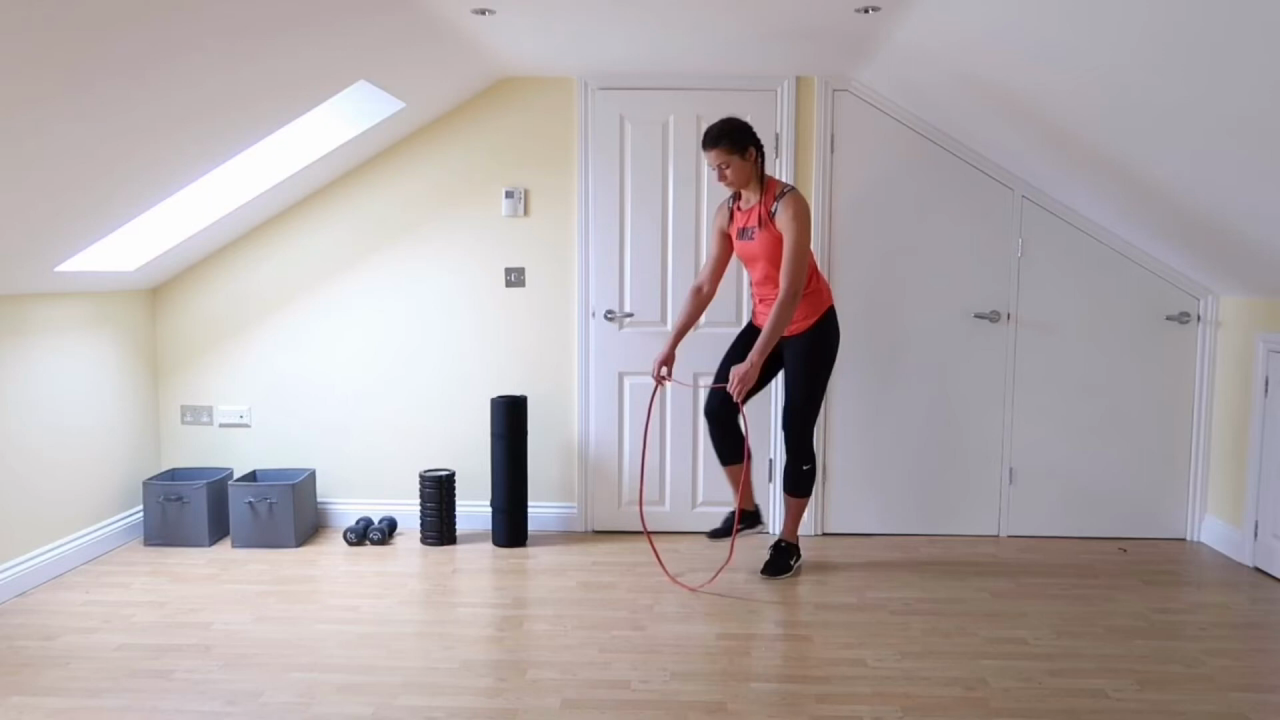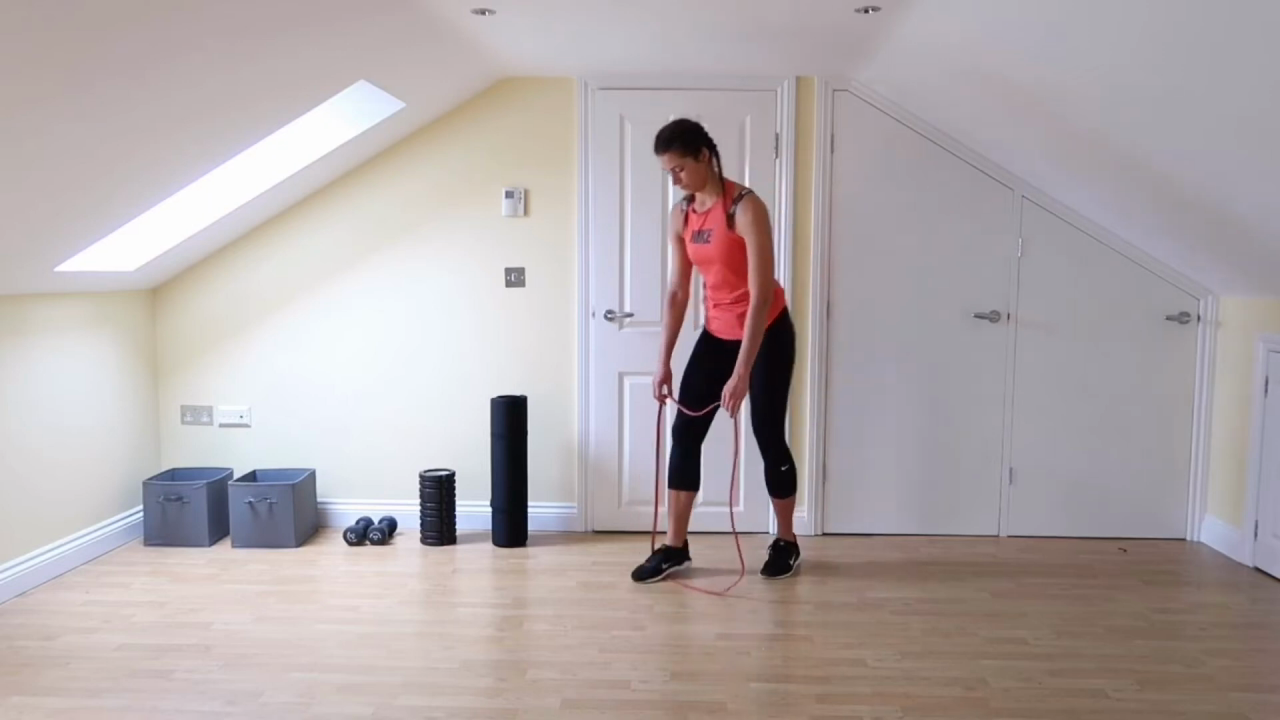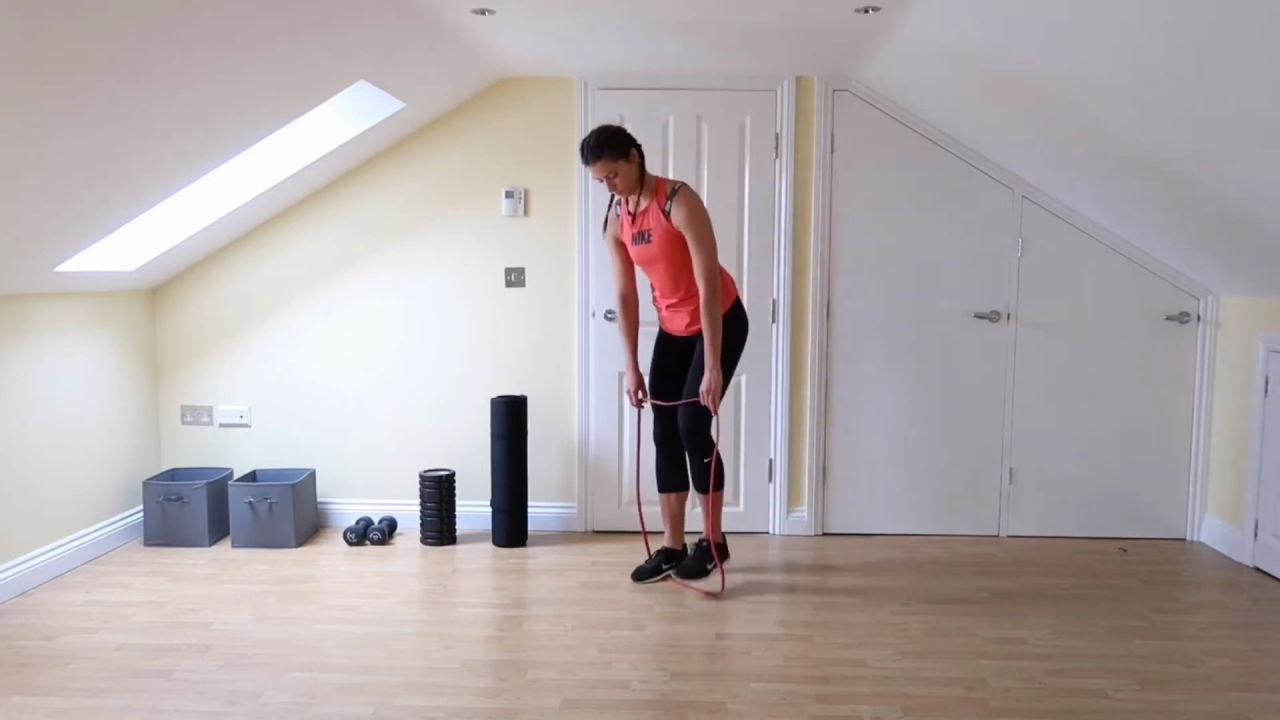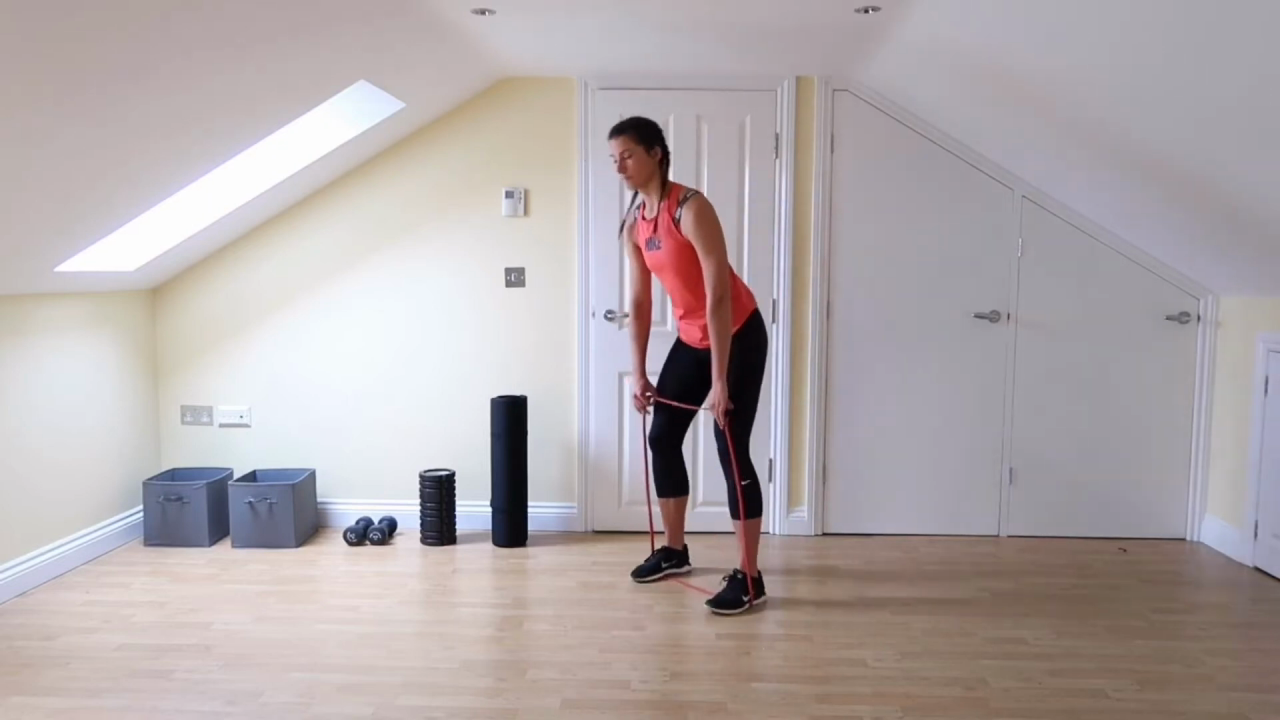
dt=0.5s
person 1, frame 1
left shoulder: (788, 204)
right shoulder: (727, 212)
left elbow: (791, 291)
right elbow: (704, 285)
left wrist: (754, 361)
right wrist: (671, 345)
left hip: (811, 327)
right hip: (764, 322)
left knee: (796, 431)
right knee: (717, 408)
left ankle: (788, 542)
right ankle: (747, 510)
person 1, frame 2
left shoulder: (746, 208)
right shoulder: (681, 215)
left elbow: (761, 296)
right elbow: (677, 293)
left wrist: (742, 374)
right wrist: (664, 362)
left hip: (767, 332)
right hip: (716, 332)
left knee: (768, 435)
right knee: (685, 431)
left ankle: (786, 541)
right ankle: (675, 546)
person 1, frame 3
left shoulder: (680, 201)
right shoulder: (615, 220)
left elbow: (709, 286)
right elbow: (626, 296)
left wrist: (714, 366)
right wrist: (632, 367)
left hip: (720, 321)
right hip: (672, 328)
left knee: (692, 424)
right knee: (664, 433)
left ankle: (714, 540)
right ankle: (674, 547)
person 1, frame 4
left shoulder: (692, 208)
right shoulder: (634, 221)
left elbow: (719, 297)
right elbow: (640, 300)
left wrist: (720, 381)
right wrist: (639, 372)
left hip: (737, 335)
right hip: (690, 339)
left knee: (730, 449)
right knee: (662, 437)
left ankle: (749, 576)
right ankle: (674, 549)
